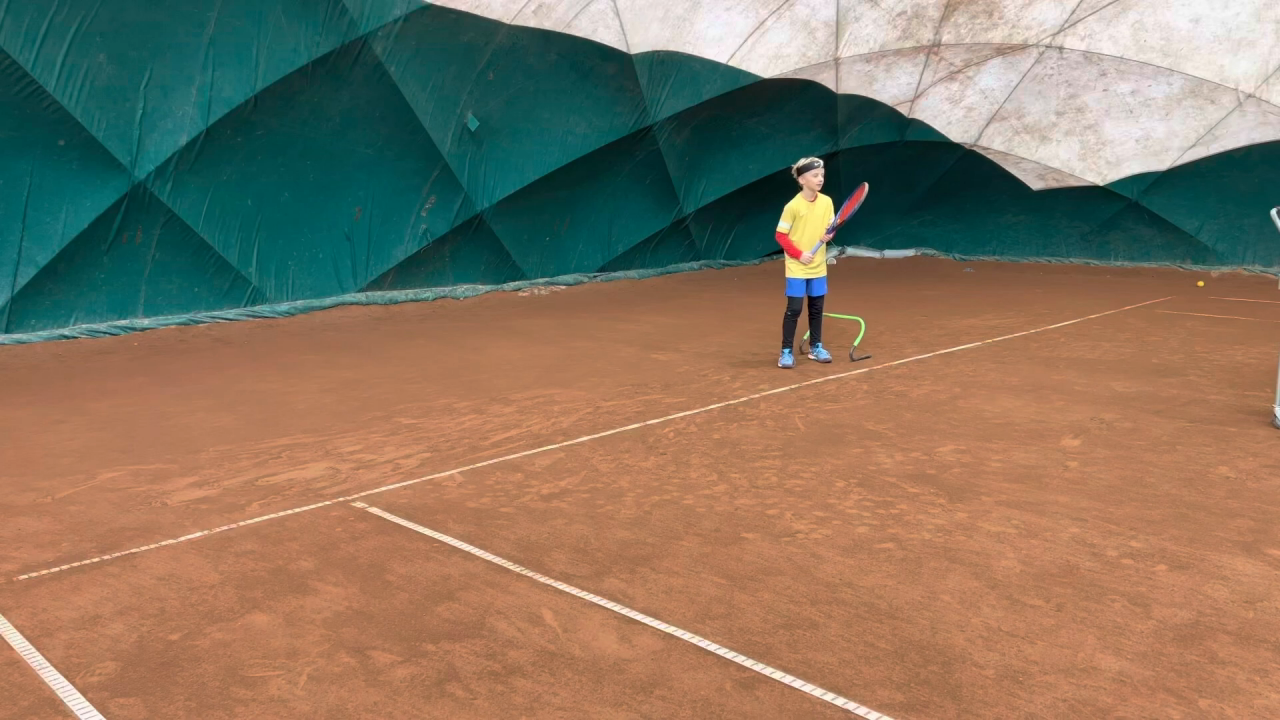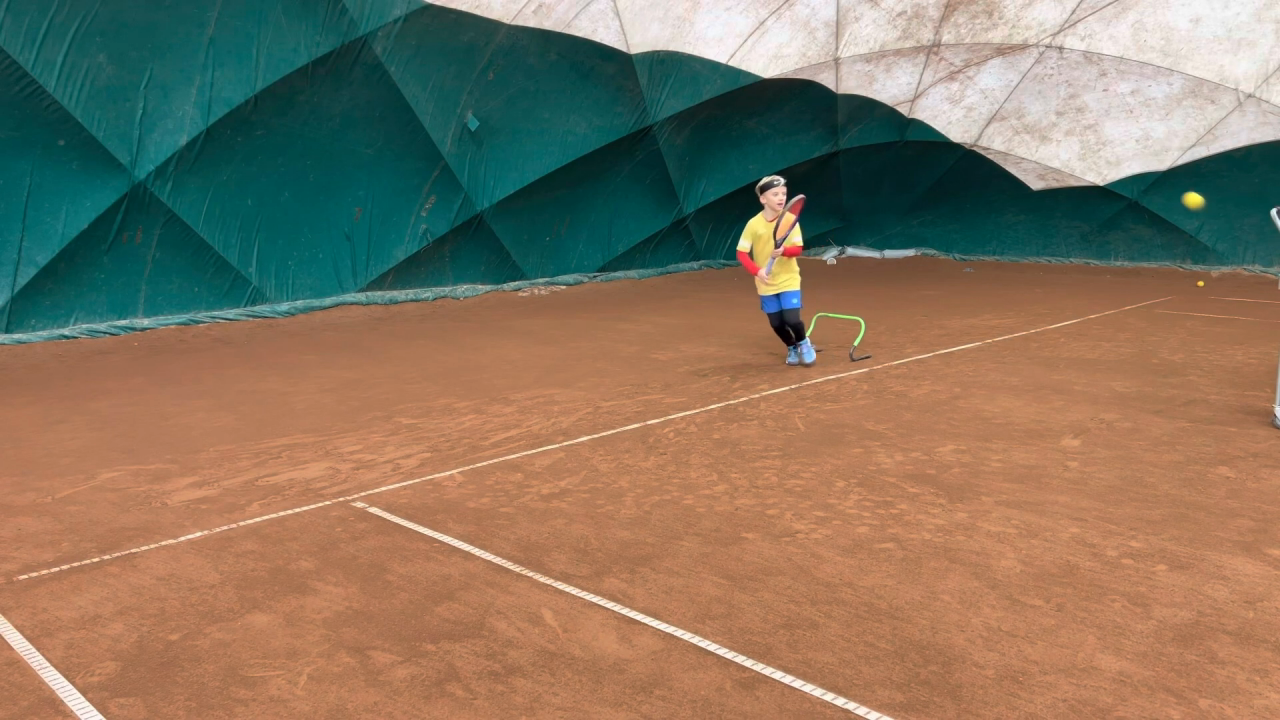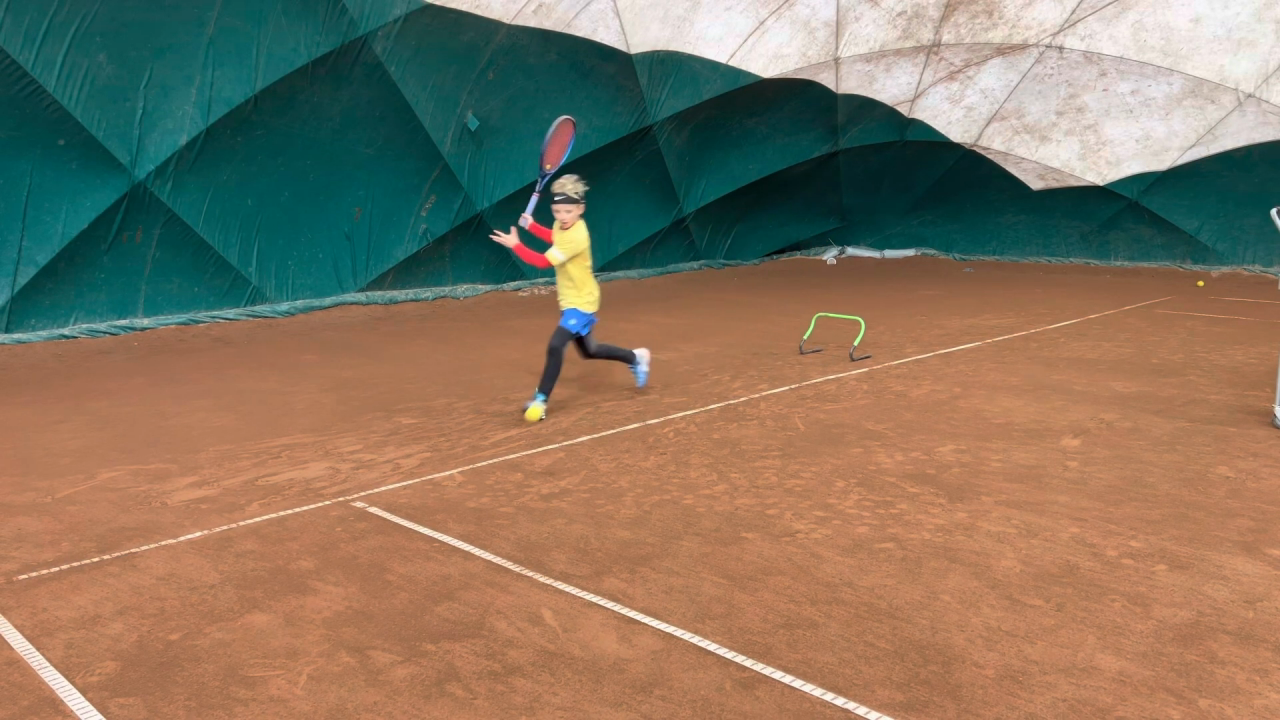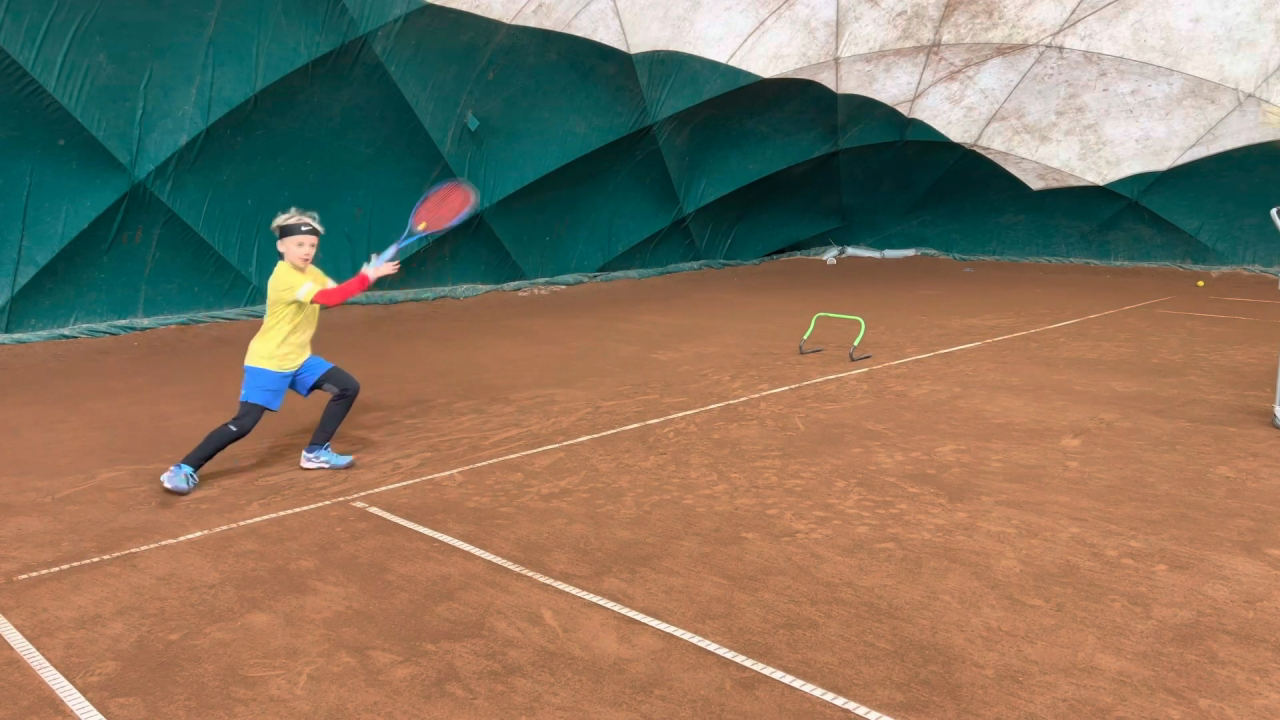
dt=0.7s
person 1, frame 1
left shoulder: (826, 202)
right shoulder: (793, 206)
left elbow: (830, 228)
right elbow: (780, 235)
left wrist: (828, 235)
right wrist: (799, 254)
left hip: (818, 267)
right hip: (797, 268)
left knee: (816, 307)
right knee: (794, 309)
left ankle: (816, 347)
right ankle: (786, 351)
person 1, frame 2
right shoulder: (753, 225)
left elbow: (798, 249)
right elbow: (741, 253)
left wrist: (783, 251)
right wrist: (757, 272)
left hip: (789, 280)
right hip: (766, 282)
left knee: (793, 319)
right knee: (776, 323)
left ankle: (803, 342)
right ankle: (794, 347)
person 1, frame 3
left shoulder: (575, 236)
right shoulder: (561, 225)
left elbow: (545, 261)
left wrist: (515, 245)
right wrist: (531, 225)
left hip: (581, 301)
right hip: (570, 300)
left knee: (555, 346)
right knee: (588, 350)
left ankle: (541, 399)
right ankle: (635, 357)
person 1, frame 4
left shoulder: (310, 272)
right shoulder: (283, 276)
left elbow: (335, 294)
right elbow: (325, 298)
left wrist: (369, 277)
right wrist: (365, 277)
left hip: (299, 359)
right hip: (267, 363)
left knee: (347, 388)
right knee: (244, 424)
left ankle: (316, 452)
right ankle: (182, 468)
